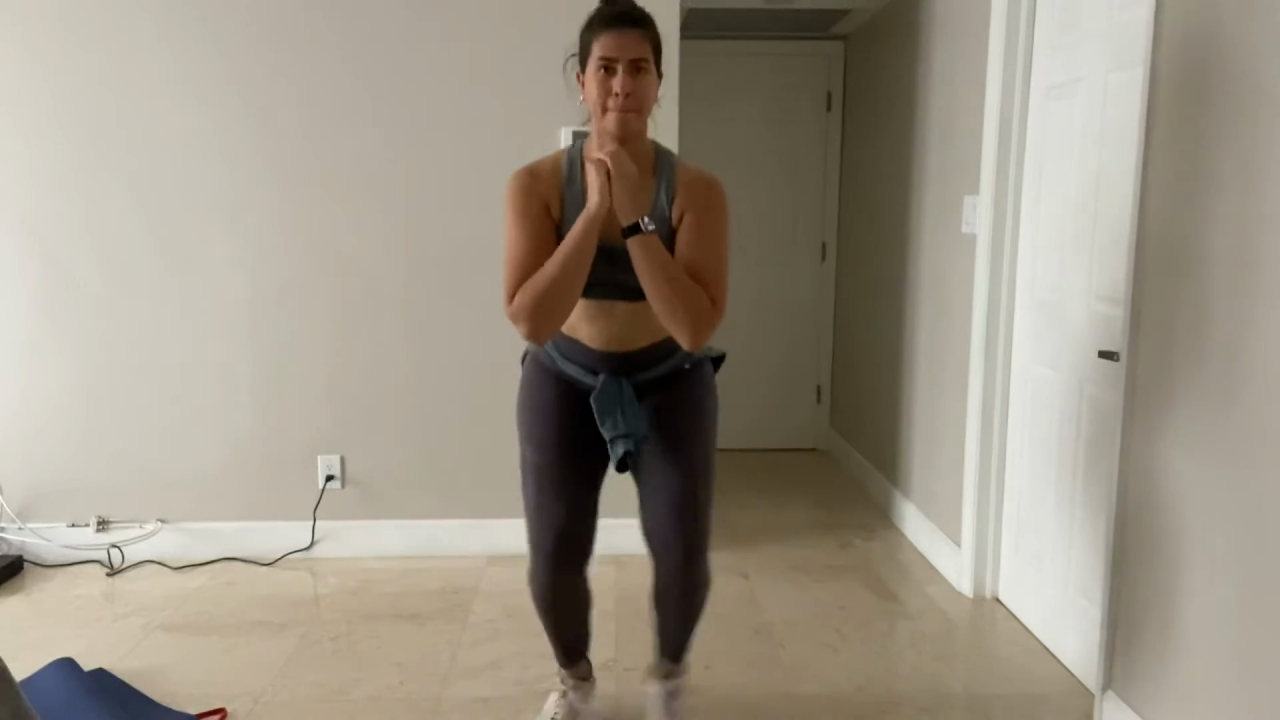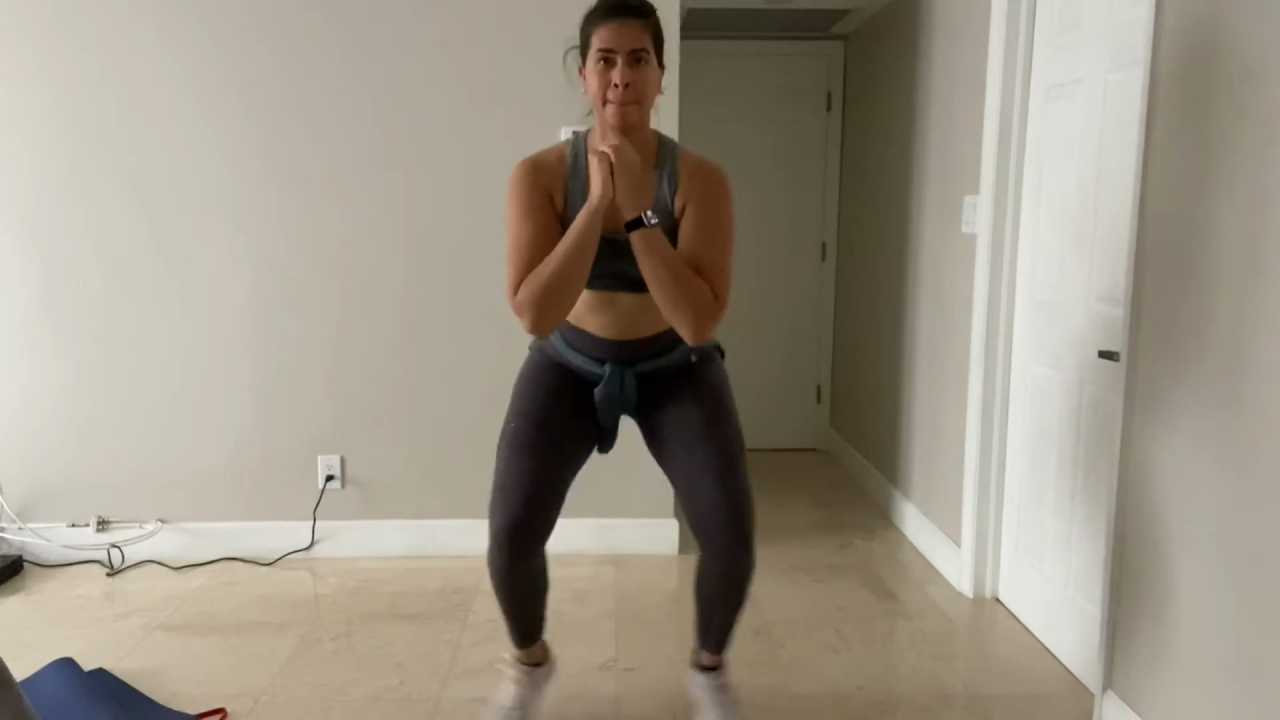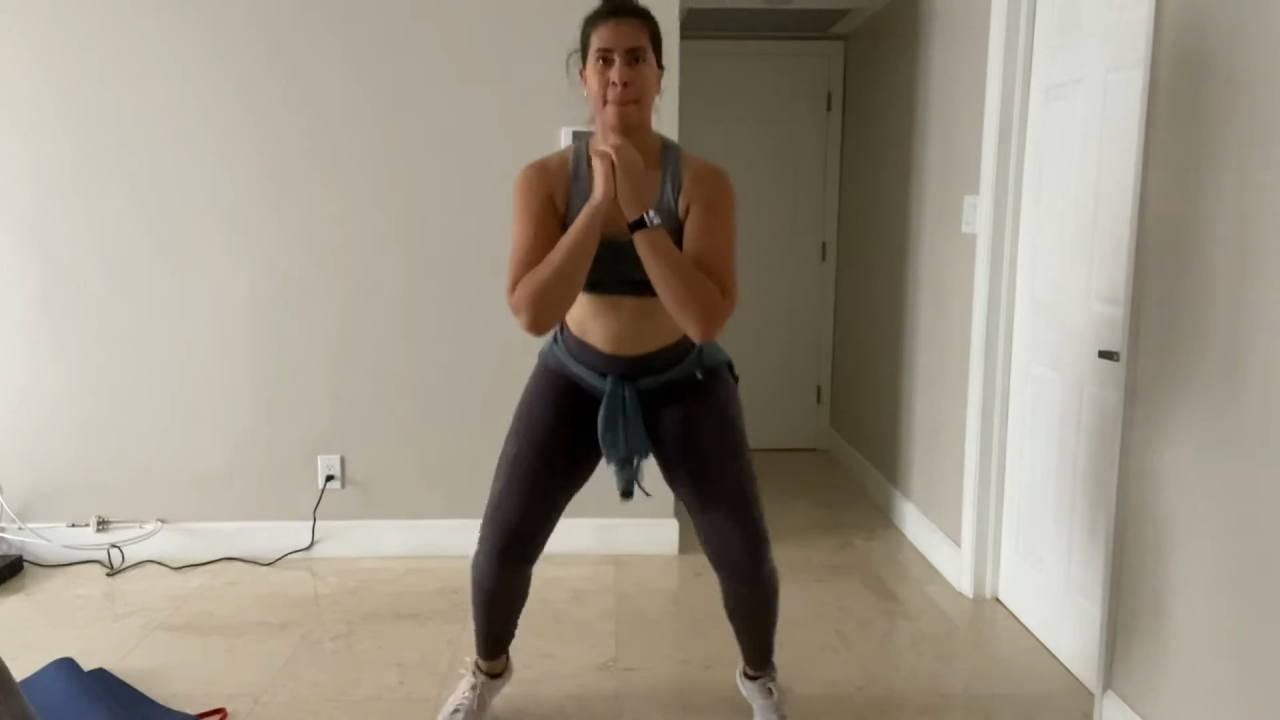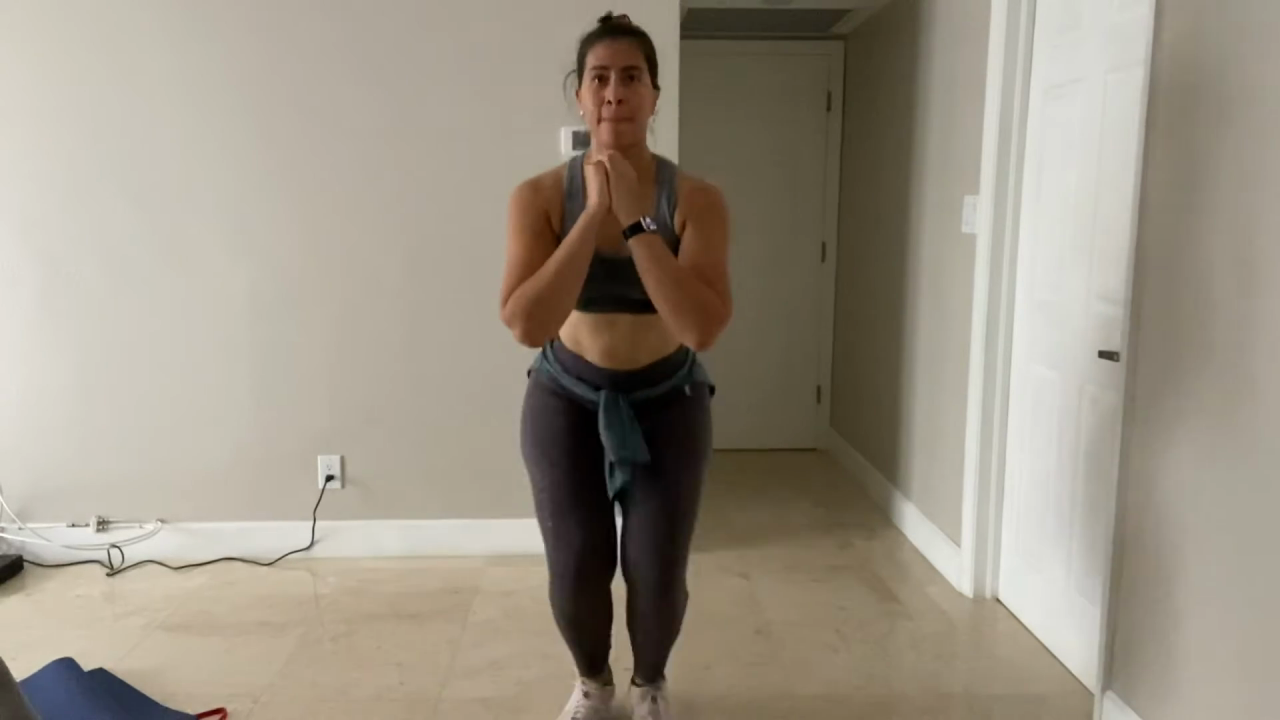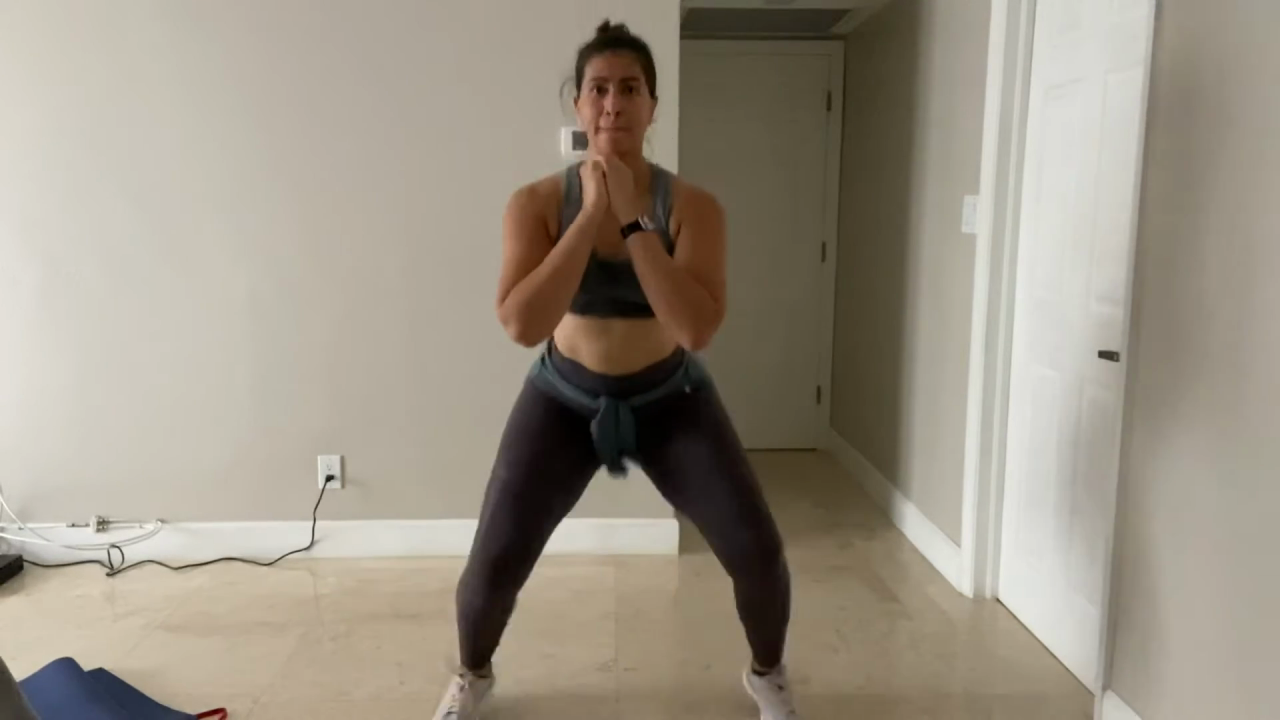
dt=0.3s
person 1, frame 1
left shoulder: (695, 189)
right shoulder: (536, 183)
left elbow: (696, 329)
right elbow: (529, 321)
left wrist: (635, 221)
right wrist: (595, 212)
left hip: (667, 379)
right hip: (566, 379)
left knee: (679, 548)
right knee: (558, 551)
person 1, frame 2
left shoulder: (699, 179)
right shoulder: (539, 175)
left elbow: (700, 321)
right elbow: (534, 315)
left wrist: (638, 213)
right wrist: (597, 205)
left hip: (673, 371)
right hip: (571, 368)
left knee: (729, 532)
right knee: (513, 532)
right ankle: (529, 660)
person 1, frame 3
left shoulder: (703, 180)
right shoulder: (544, 178)
left elbow: (707, 320)
right elbow: (532, 315)
left wrist: (639, 212)
right wrist: (599, 205)
left hip: (681, 384)
right hip: (574, 380)
left knee: (744, 554)
right knee: (503, 545)
person 1, frame 4
left shoulder: (696, 198)
right shoulder: (540, 195)
left elbow: (704, 329)
right elbow: (522, 323)
left wrist: (635, 221)
right wrist: (594, 216)
left hip: (666, 397)
right hip: (568, 395)
left knee: (656, 567)
right knee: (577, 562)
person 1, frame 5
left shoulder: (691, 204)
right shoulder: (536, 202)
left elbow: (698, 330)
right elbow: (521, 325)
left wrist: (631, 223)
right wrist: (590, 216)
left hip: (668, 400)
right hip: (563, 400)
left knee: (757, 551)
right knee: (495, 563)
